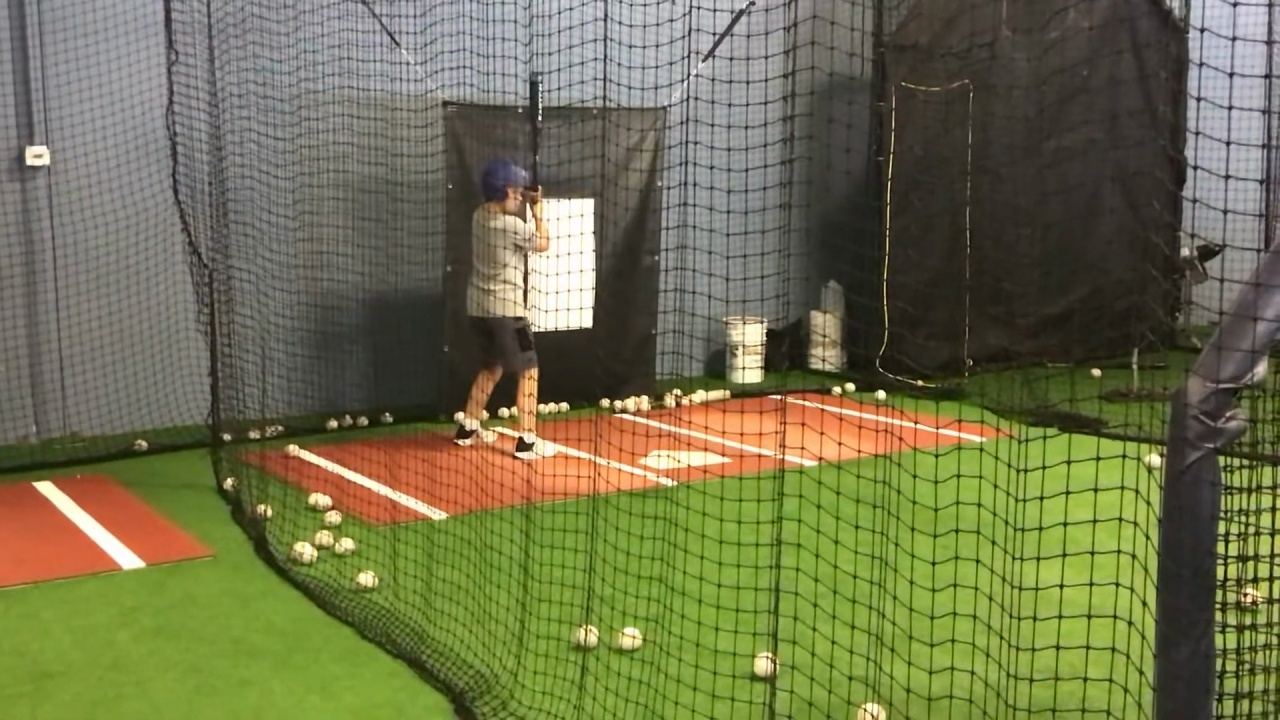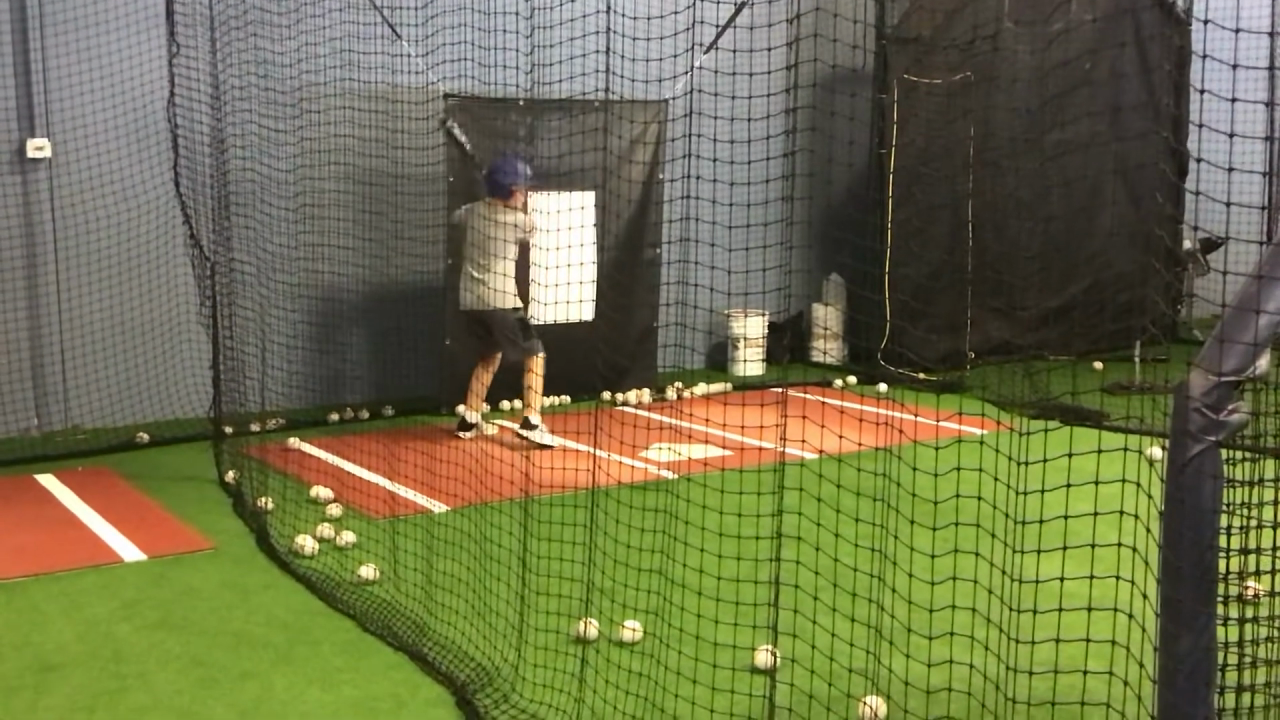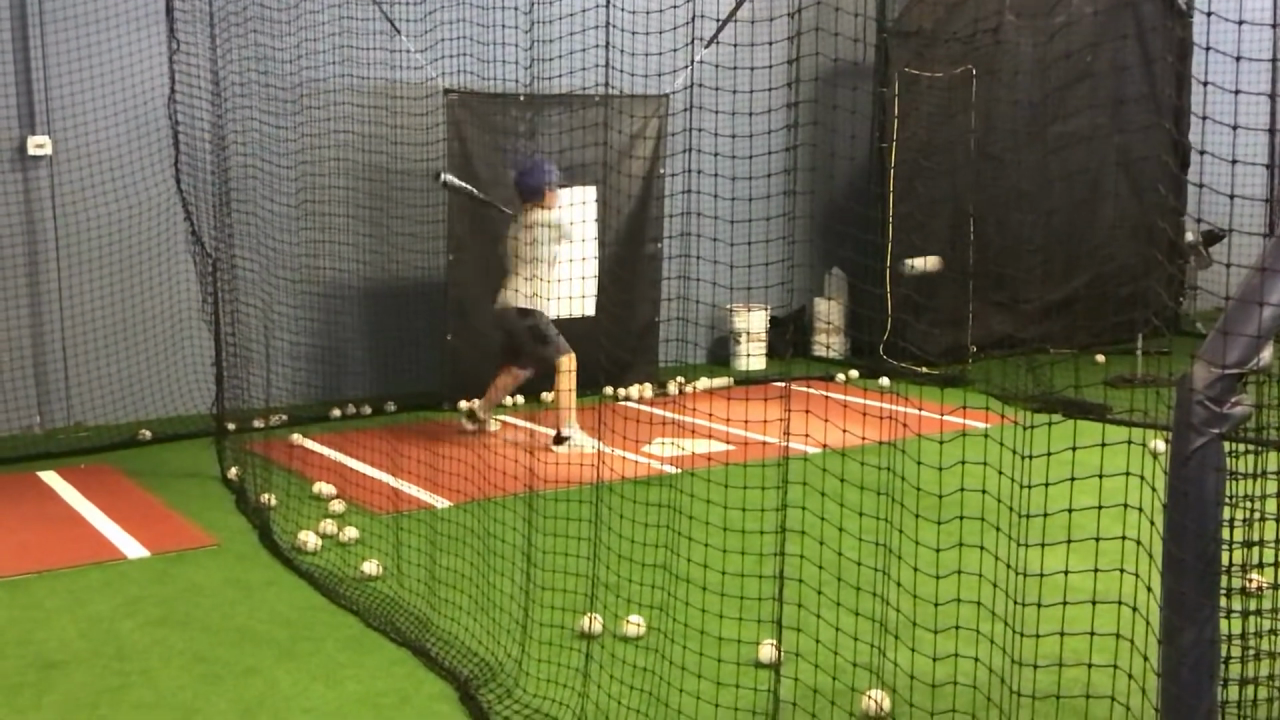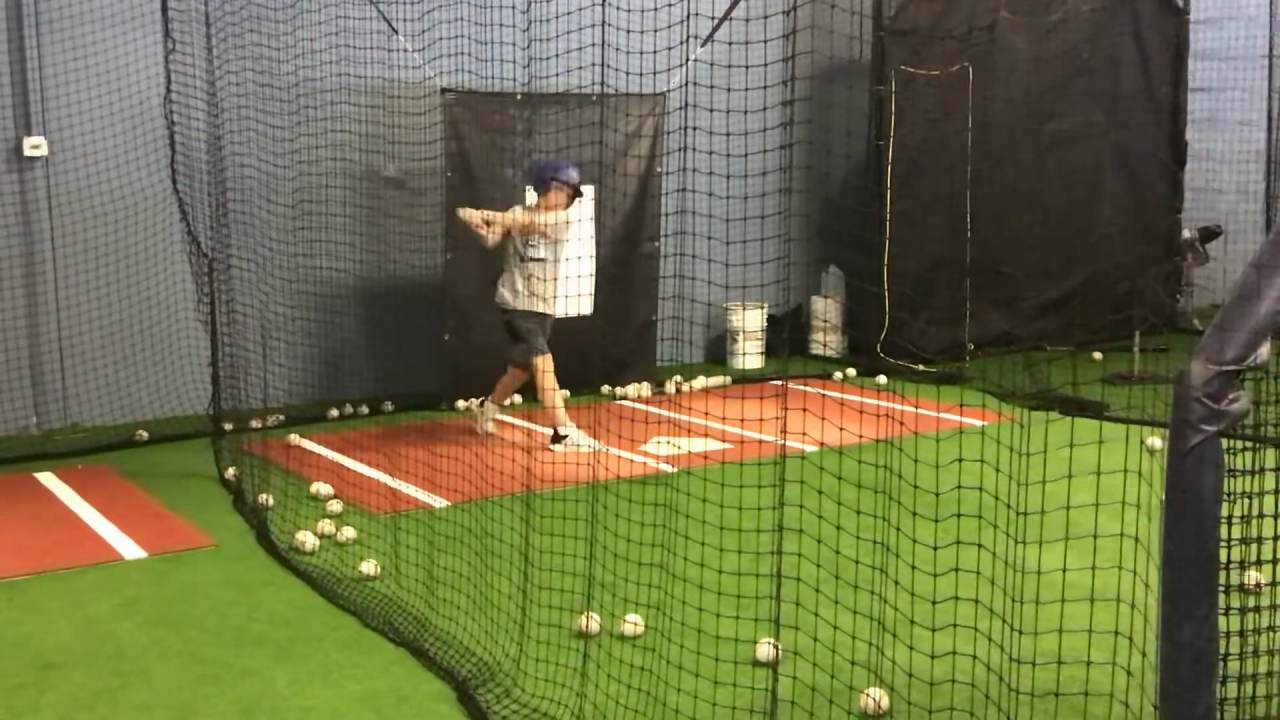
dt=0.5s
person 1, frame 1
left shoulder: (479, 216)
right shoulder: (514, 225)
right elbow: (543, 244)
left wrist: (524, 205)
right wrist: (538, 211)
left hip: (477, 307)
right hip: (506, 309)
left knee: (492, 367)
right knee: (528, 370)
left ankle: (468, 427)
right ankle: (527, 440)
person 1, frame 2
left shoulder: (473, 211)
right shoulder: (519, 219)
left elbow: (457, 217)
right wrist: (515, 207)
left hip: (470, 301)
right hip: (501, 301)
left knee: (490, 357)
right knee: (534, 356)
left ankle: (469, 420)
right ankle: (532, 422)
person 1, frame 3
left shoulder: (520, 224)
right shoulder: (551, 219)
right elbow: (566, 234)
left hip: (522, 308)
right hip: (526, 309)
left knee: (519, 369)
right knee: (566, 359)
left ankle: (478, 413)
right ankle: (567, 433)
person 1, frame 4
left shoulder: (561, 219)
right shoulder: (517, 211)
left elbow: (531, 222)
right elbow: (491, 237)
left wrist: (487, 216)
right wrist: (477, 223)
left hip: (543, 305)
right hip: (515, 302)
left knee: (521, 369)
right knee: (543, 362)
left ankle: (487, 407)
right ankle: (563, 431)
